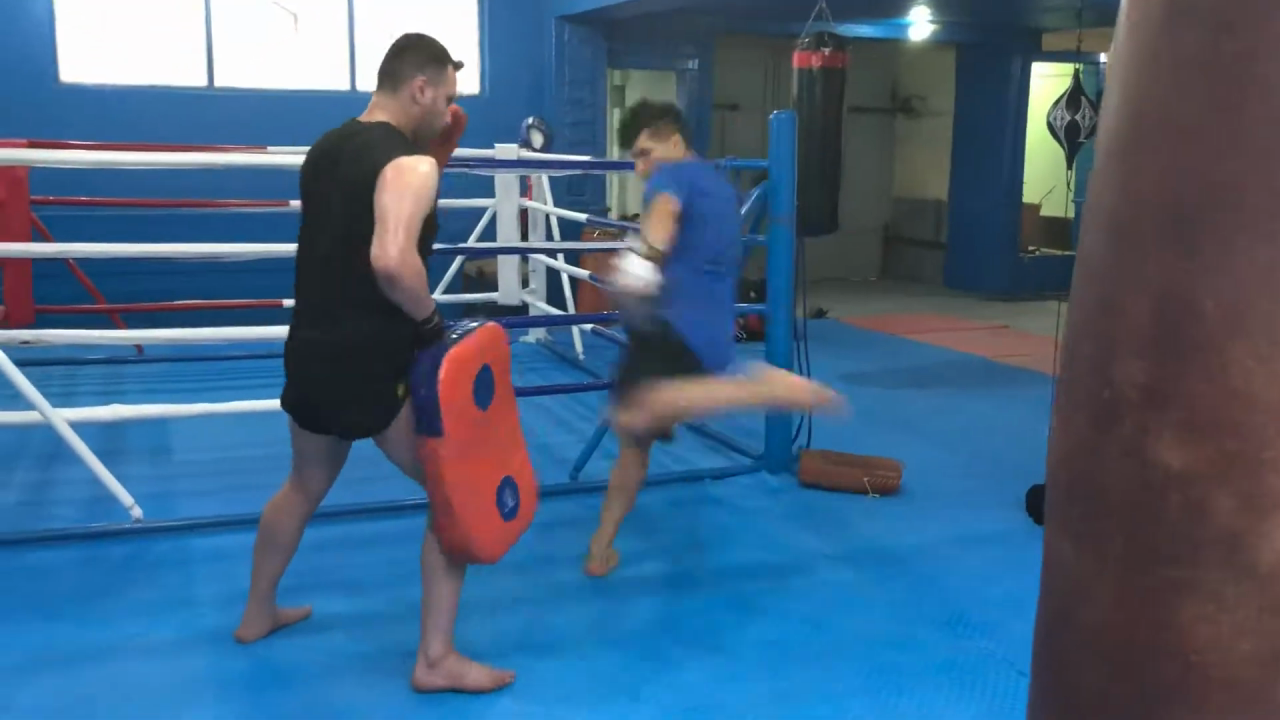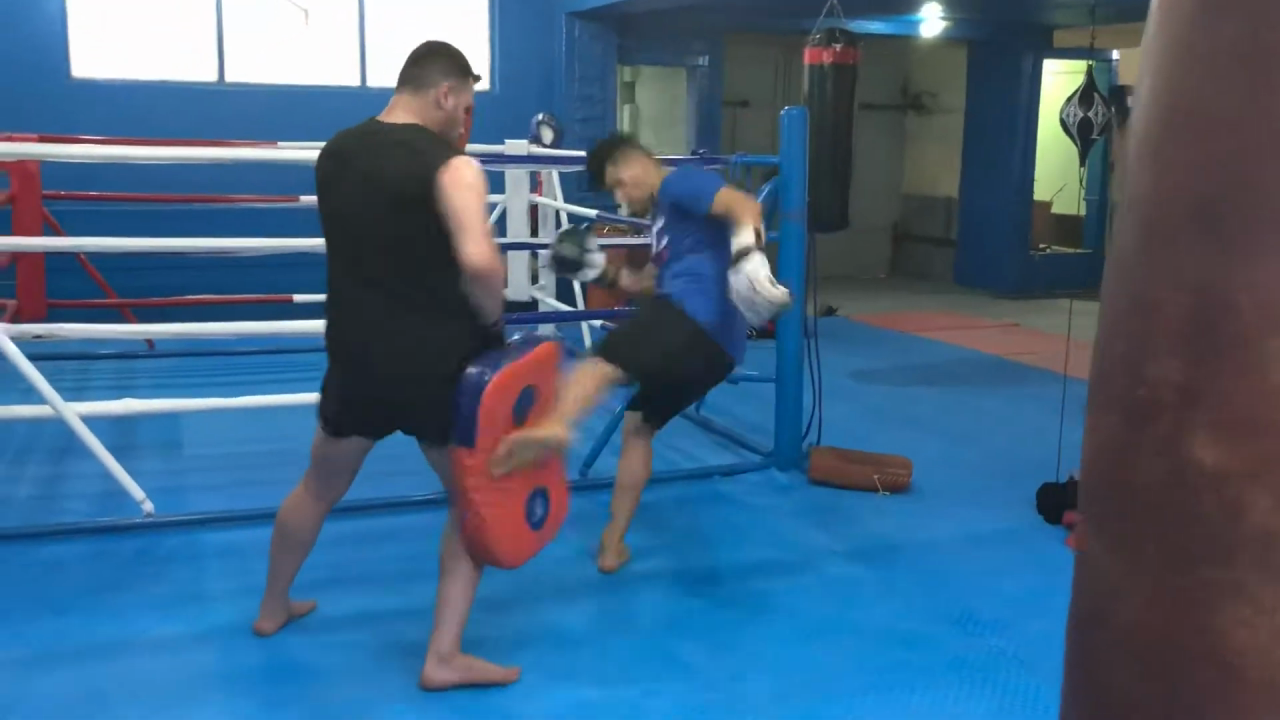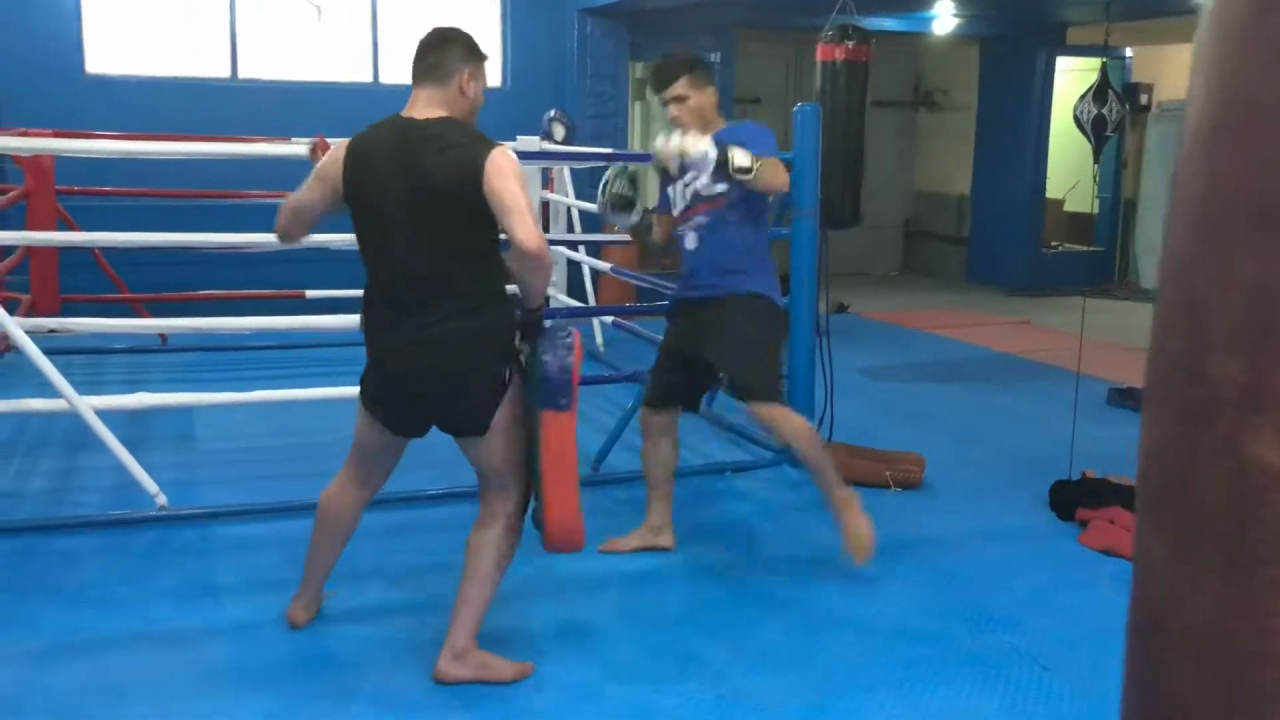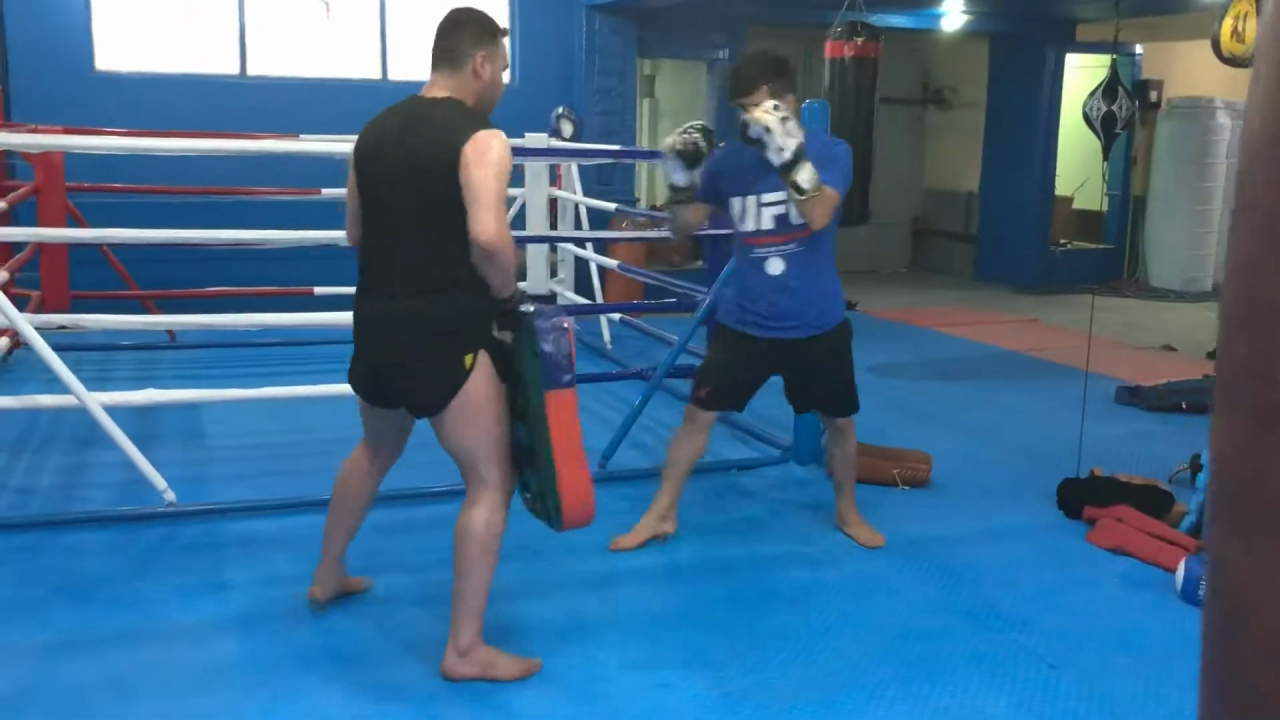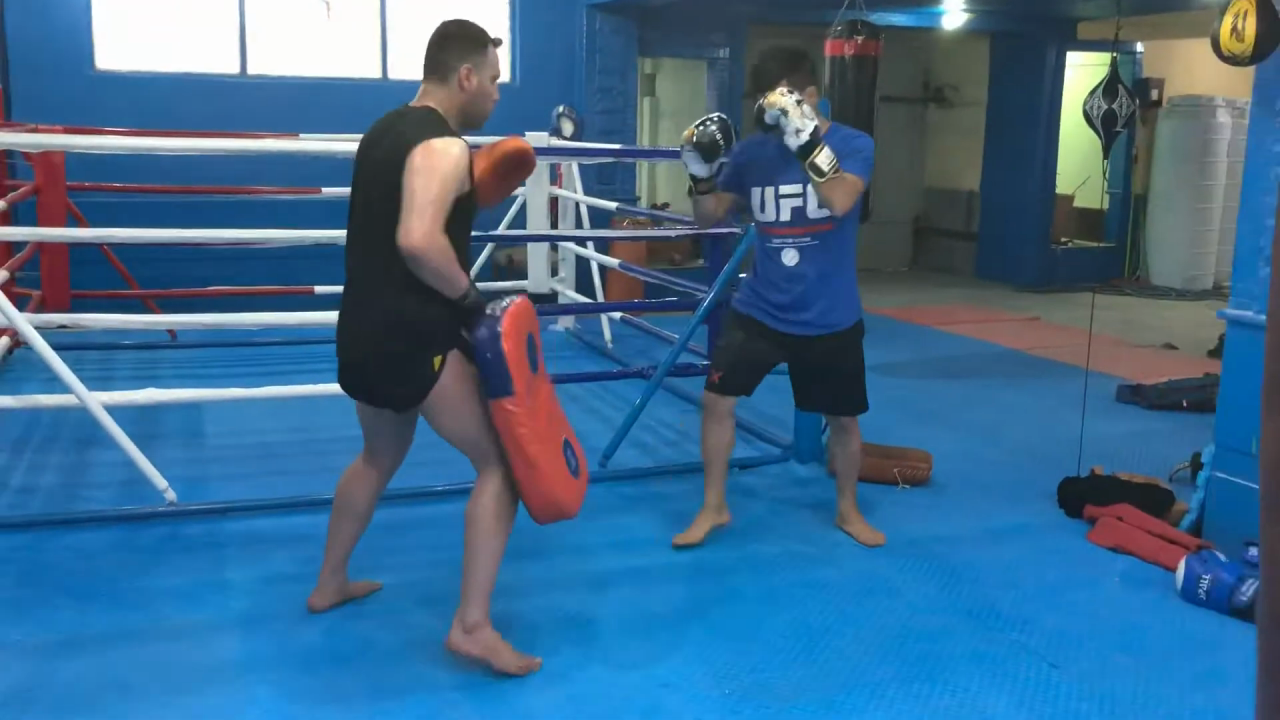
dt=0.2s
person 1, frame 1
left shoulder: (326, 149)
right shoulder: (412, 163)
right elbow: (392, 261)
right wrist: (431, 322)
left hip: (312, 353)
right hip: (378, 360)
left knee: (302, 487)
left ankle: (258, 613)
right ankle: (436, 659)
person 1, frame 2
left shoulder: (335, 151)
right shoulder: (454, 166)
right elbow: (480, 261)
right wrist: (489, 322)
left hip: (354, 361)
right hip: (436, 362)
left knee: (318, 489)
left ankle: (272, 607)
right ankle: (444, 656)
person 1, frame 3
left shoulder: (355, 150)
right shoulder: (490, 155)
left elbow: (287, 230)
right elbow: (532, 247)
left wrist: (323, 172)
right wrist: (534, 307)
left hip: (395, 352)
right hip: (478, 354)
left knee: (360, 476)
right knee: (506, 492)
left ankle: (306, 599)
right ankle: (460, 653)
person 1, frame 4
left shoulder: (377, 130)
right shoulder: (482, 138)
left elbow: (357, 232)
right elbow: (488, 238)
right wrist: (508, 294)
left hip: (378, 327)
right hip: (446, 335)
left knee: (375, 451)
right knee: (491, 481)
left ankle: (327, 576)
right ankle: (465, 648)
person 1, frame 5
left shoulder: (385, 131)
right shoulder: (444, 145)
right elbow: (417, 240)
left wrist: (479, 190)
right wrist: (469, 295)
left hip: (364, 328)
right hip: (419, 334)
left knee: (379, 456)
right knee: (502, 462)
left ankle: (330, 583)
right ankle: (472, 625)
person 2, frame 1
left shoulder: (678, 177)
right shoulder: (716, 192)
left elbow: (659, 219)
left wrist: (633, 266)
left hip: (677, 326)
right hip: (705, 341)
left knee: (638, 419)
right knee: (632, 432)
left ankle: (780, 388)
right ankle: (602, 543)
person 2, frame 2
left shoulder: (683, 184)
right shoulder: (664, 217)
left elbow: (745, 207)
right elbow: (644, 283)
left wrist: (749, 259)
right wrist: (594, 267)
left hip: (686, 316)
right hip: (714, 339)
left knee: (600, 368)
right knee: (639, 425)
left ankle: (553, 431)
right ankle: (613, 543)
person 2, frame 3
left shoulder: (744, 135)
right shoulder: (674, 160)
left elbow: (776, 183)
right elbow: (659, 237)
left wrist: (714, 156)
right wrist: (632, 217)
left hip: (744, 300)
right hip: (693, 305)
left knee: (765, 408)
right knee: (656, 417)
left ankle: (844, 503)
right ankle: (657, 527)
person 2, frame 4
left shoulder: (829, 151)
right shoulder: (729, 159)
left elbow: (818, 217)
right elbow: (684, 229)
left wrist: (786, 151)
right wrist: (681, 177)
left hip: (817, 323)
right hip: (744, 322)
left knee: (840, 421)
right knee: (698, 414)
left ankle: (846, 511)
right ankle: (661, 515)
person 2, frame 5
left shoulder: (854, 144)
right shoulder: (753, 150)
left elbow: (839, 202)
right elbow: (709, 217)
left wrist: (804, 135)
right wrist: (701, 169)
left hip: (831, 316)
right hip: (760, 310)
left knee: (845, 418)
right knee: (717, 399)
left ankle: (847, 510)
right ankle: (714, 507)
